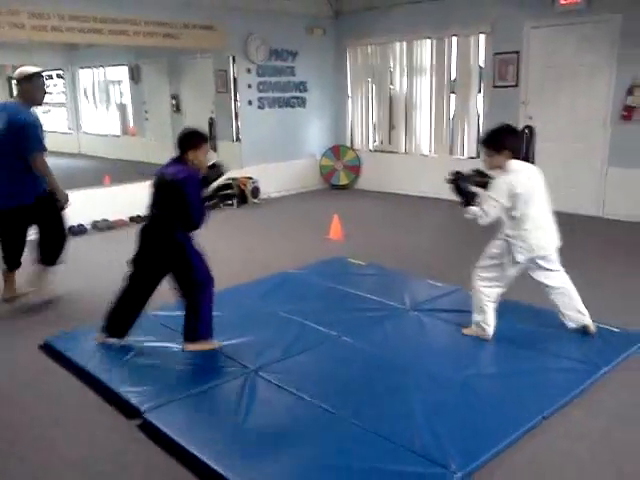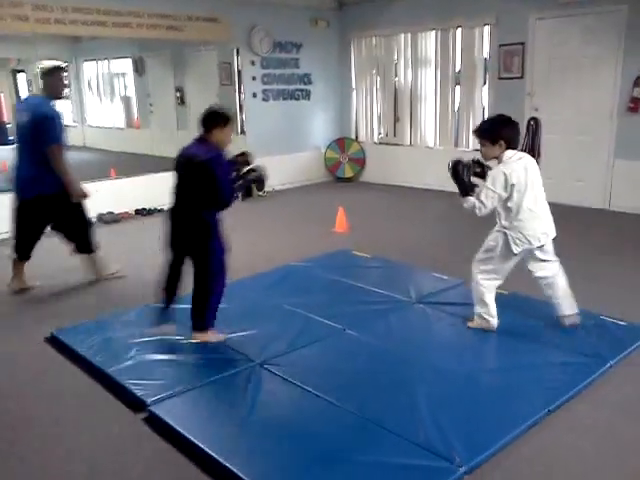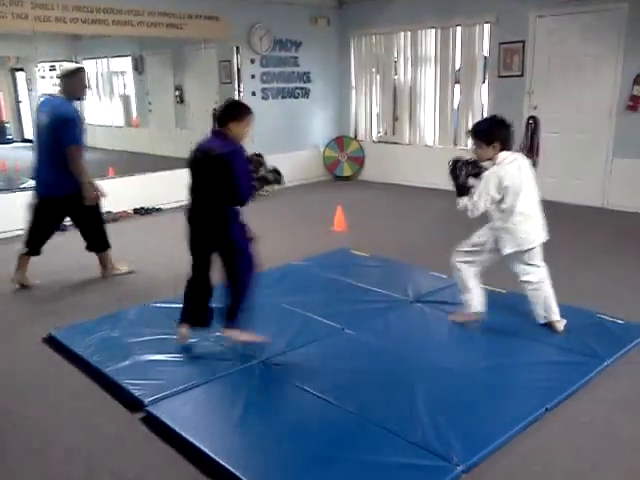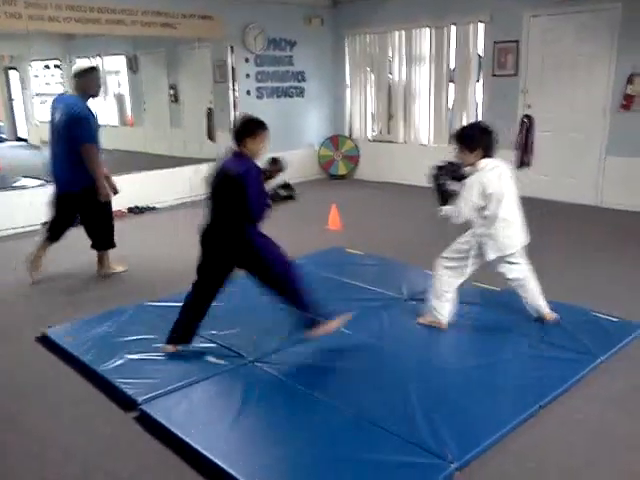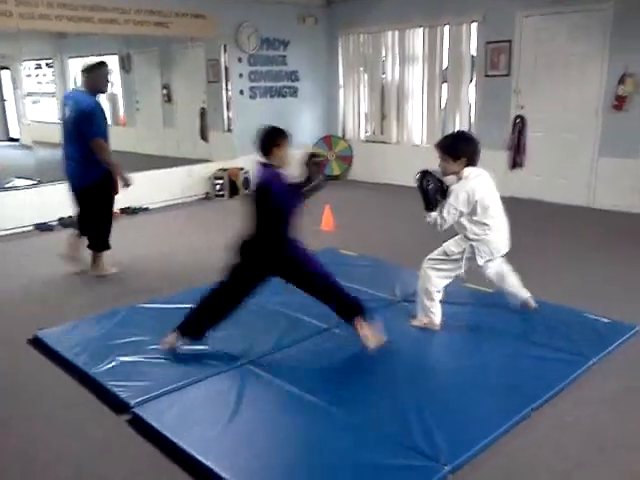
dt=0.1s
person 1, frame 1
left shoulder: (166, 171)
right shoulder: (189, 177)
right elbow: (193, 220)
left wrist: (202, 181)
right wrist: (207, 200)
left hip: (151, 236)
right hip: (173, 240)
left knee: (138, 283)
right knee: (200, 283)
left ankle: (111, 331)
right ankle: (197, 338)
person 1, frame 2
left shoulder: (186, 152)
right shoulder: (213, 158)
right elbow: (223, 200)
left wrist: (228, 170)
right wrist: (235, 184)
left hip: (180, 218)
right hip: (202, 221)
left knee: (175, 267)
right knee: (211, 273)
left ankle: (166, 317)
right ankle: (202, 328)
person 1, frame 3
left shoulder: (202, 148)
right shoulder: (233, 151)
right elbow: (242, 196)
right wrist: (253, 181)
left hip: (198, 215)
right hip: (220, 218)
left knee: (200, 271)
right knee: (240, 270)
left ankle: (189, 322)
right ankle: (233, 324)
person 1, frame 4
left shoulder: (228, 166)
right shoulder: (246, 169)
right elbow: (253, 213)
left wrist: (265, 175)
right wrist: (267, 198)
left hip: (217, 237)
right hip: (241, 237)
left knee: (205, 288)
right knee: (284, 275)
left ankle: (177, 339)
right ankle: (314, 322)
person 1, frame 5
left shoulder: (265, 177)
right shoulder: (271, 181)
left elbow: (287, 194)
right elbow: (283, 212)
left wrist: (309, 181)
right wrist: (307, 188)
left hip: (258, 247)
right hip: (278, 247)
left knee: (228, 290)
right knee: (322, 284)
left ankle: (181, 333)
right ankle: (360, 323)
person 2, frame 1
right shoulder: (27, 119)
right elbow: (37, 161)
right wrist: (57, 190)
right hip: (31, 190)
right knee: (54, 230)
right ankle: (40, 278)
person 2, frame 2
left shoulder: (25, 105)
right shoulder: (47, 113)
right elbow: (54, 154)
right wrist: (71, 185)
left hip: (26, 182)
right hip: (49, 185)
left knee: (27, 232)
right knee: (77, 224)
left ankle: (18, 278)
right ankle: (97, 269)
person 2, frame 3
left shoulder: (45, 104)
right shoulder: (69, 114)
right elbow: (74, 155)
right wrist: (86, 186)
left hip: (45, 181)
right hip: (67, 184)
left knee: (42, 227)
right knee: (92, 221)
left ankle: (20, 272)
right ankle: (107, 266)
person 2, frame 4
left shoulder: (59, 101)
right shoulder: (82, 112)
right elbow: (89, 152)
right wrist: (102, 183)
left hip: (63, 176)
right hip: (83, 179)
left knee: (61, 219)
right knee: (101, 219)
left ankle: (37, 257)
right ankle: (105, 264)
person 2, frame 5
left shoulder: (71, 97)
right shoulder: (90, 106)
right elbow: (98, 146)
right wrist: (118, 172)
left hip: (76, 169)
right hip: (93, 172)
left knee: (87, 213)
right knee: (100, 216)
left ankle: (73, 248)
right ankle: (98, 264)
person 3, frame 1
left shoulder: (504, 182)
right shoulder: (532, 171)
left elbow: (483, 216)
left wrist: (466, 196)
right wrist: (486, 187)
left hip: (517, 242)
right hip: (543, 239)
left knee: (484, 278)
right knee: (555, 278)
left ankle: (483, 327)
right ankle: (581, 320)
person 3, frame 2
left shoulder: (500, 173)
right shoulder: (528, 161)
left elbow: (481, 206)
right wrist: (485, 175)
left hip: (515, 233)
right hip: (540, 229)
left knee: (483, 270)
right knee: (548, 269)
left ankle: (486, 318)
right ankle: (568, 313)
person 3, frame 3
left shoulder: (494, 174)
right shoulder: (521, 162)
left elbow: (474, 208)
right wrist: (482, 173)
left hip: (505, 233)
right hip: (530, 230)
left knee: (462, 259)
right knee: (534, 274)
left ankle: (471, 309)
right ankle: (552, 318)
person 3, frame 4
left shoulder: (476, 181)
right shoulder: (502, 167)
left elbow: (457, 215)
left wrist: (443, 194)
right wrist: (462, 176)
left hip: (487, 239)
right hip: (511, 234)
left knee: (446, 267)
right knee: (519, 270)
left ankle: (438, 316)
right ankle: (542, 311)
person 3, frame 5
left shoulder: (463, 188)
right shoulder: (480, 175)
left elbow: (442, 222)
left hip: (477, 243)
right hip: (494, 237)
left knee: (431, 267)
right knee: (496, 267)
left ankle: (429, 317)
right ankle: (524, 298)
